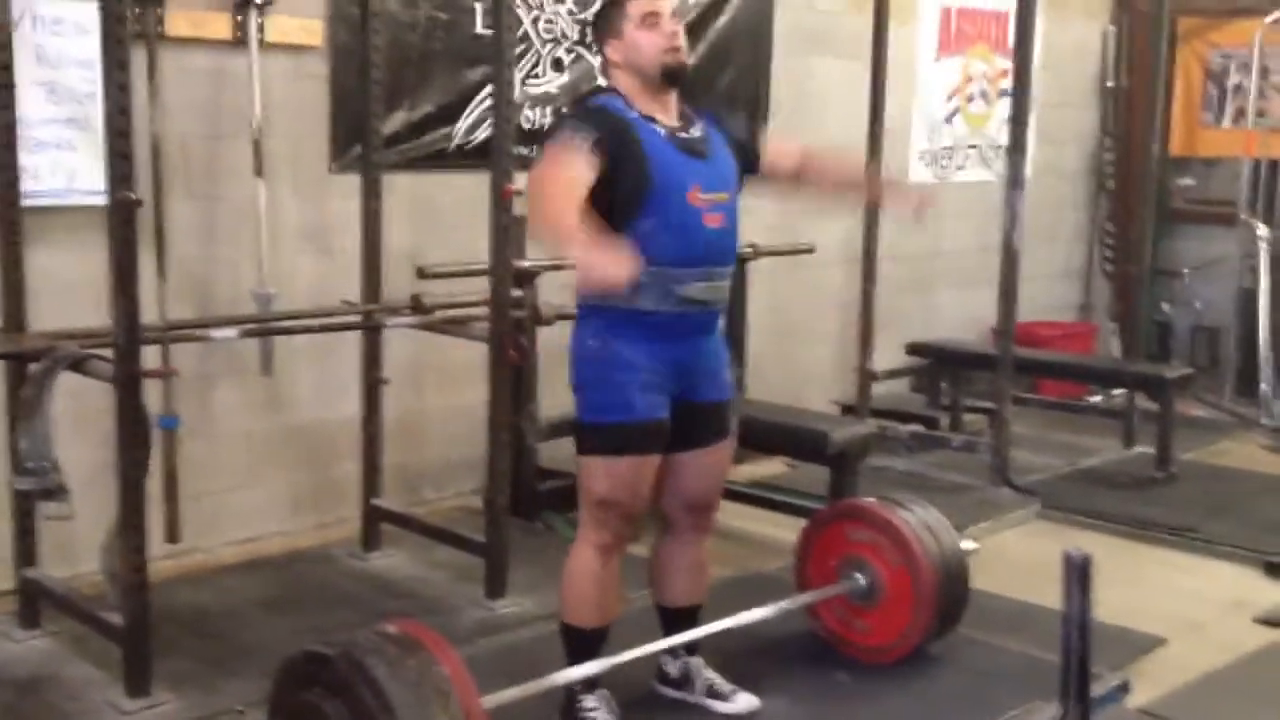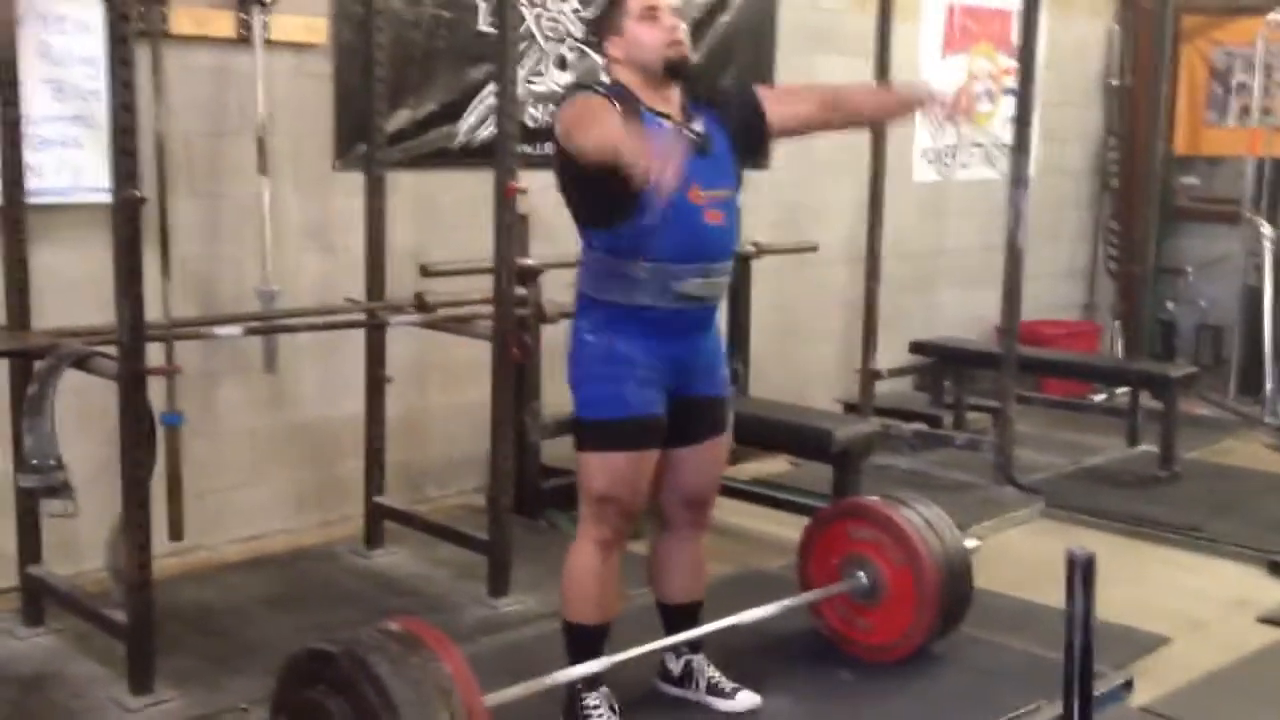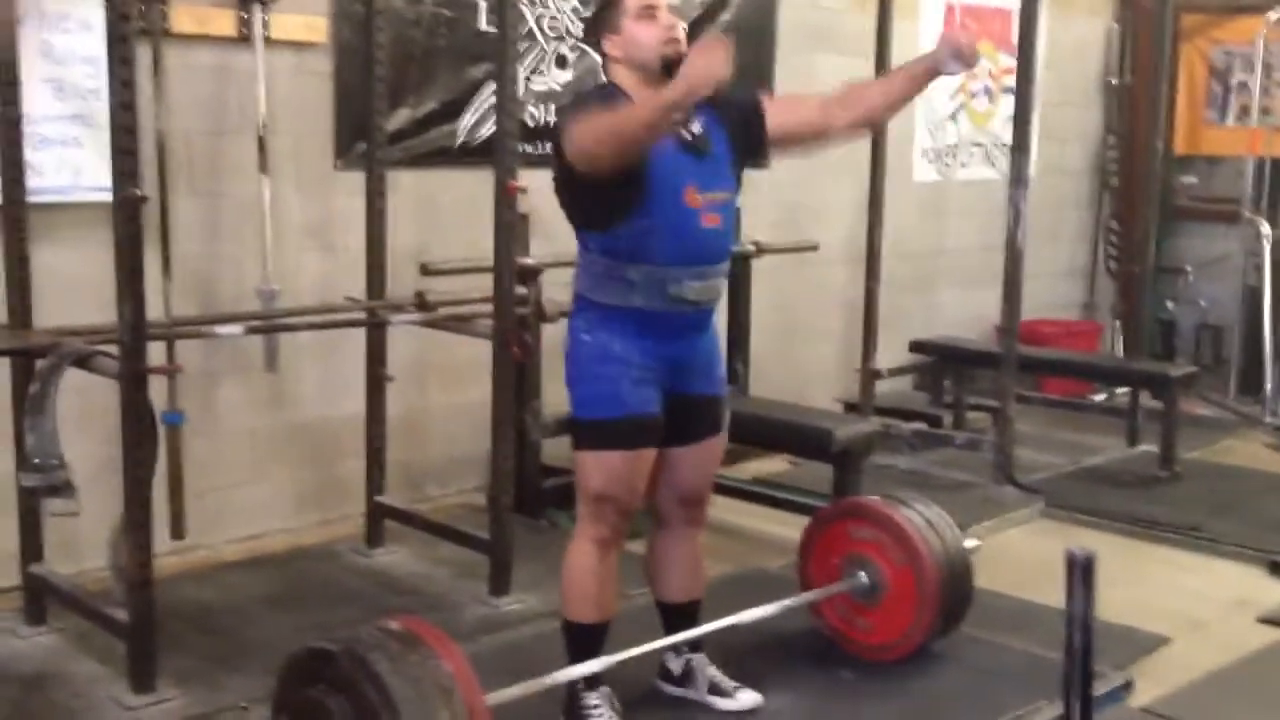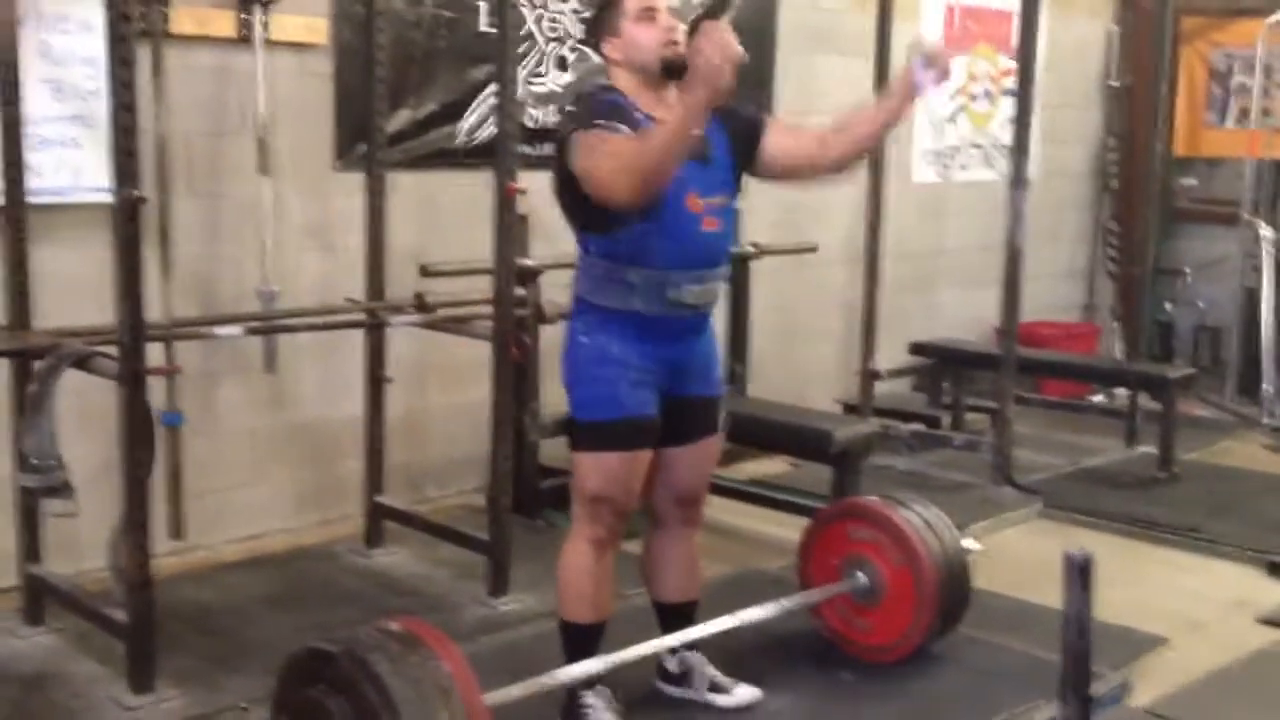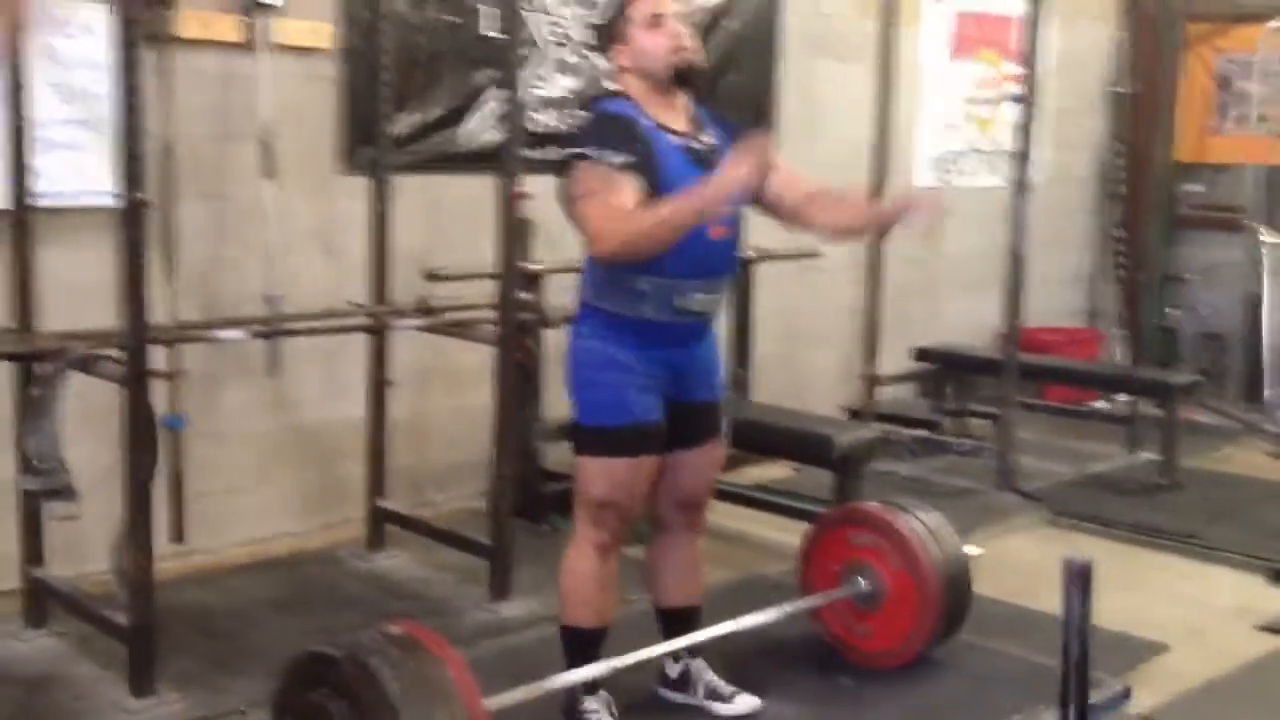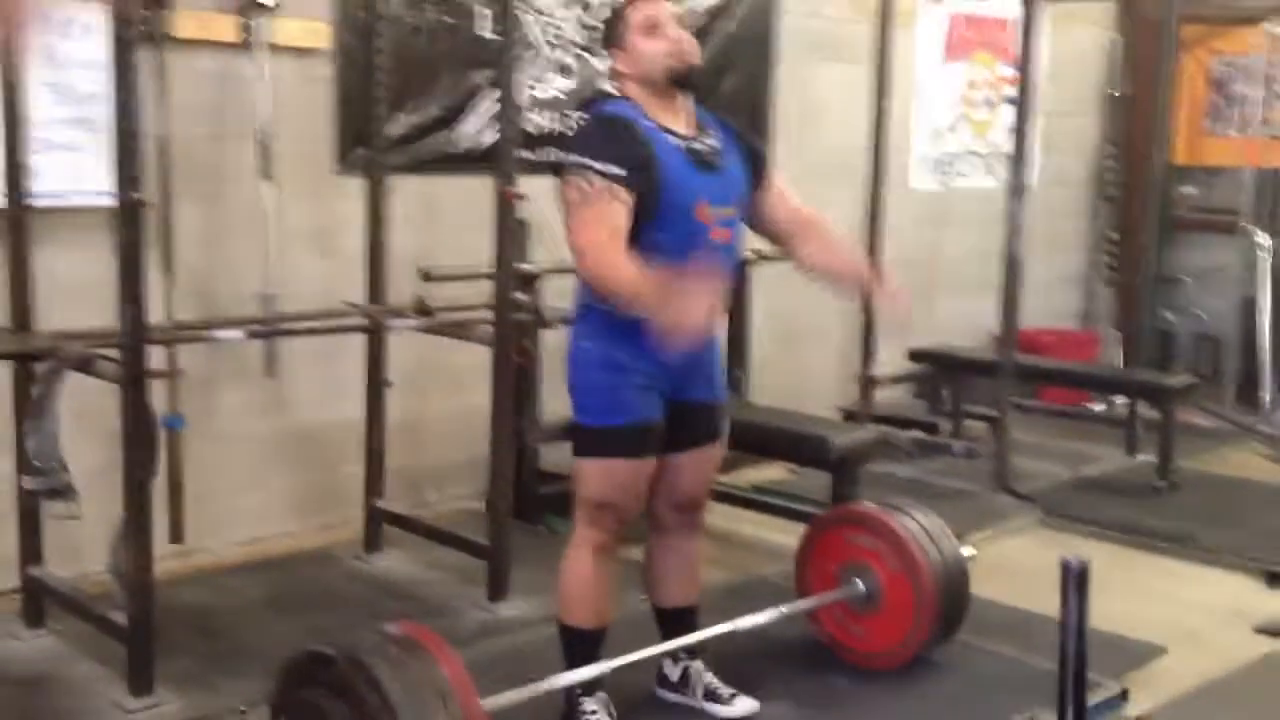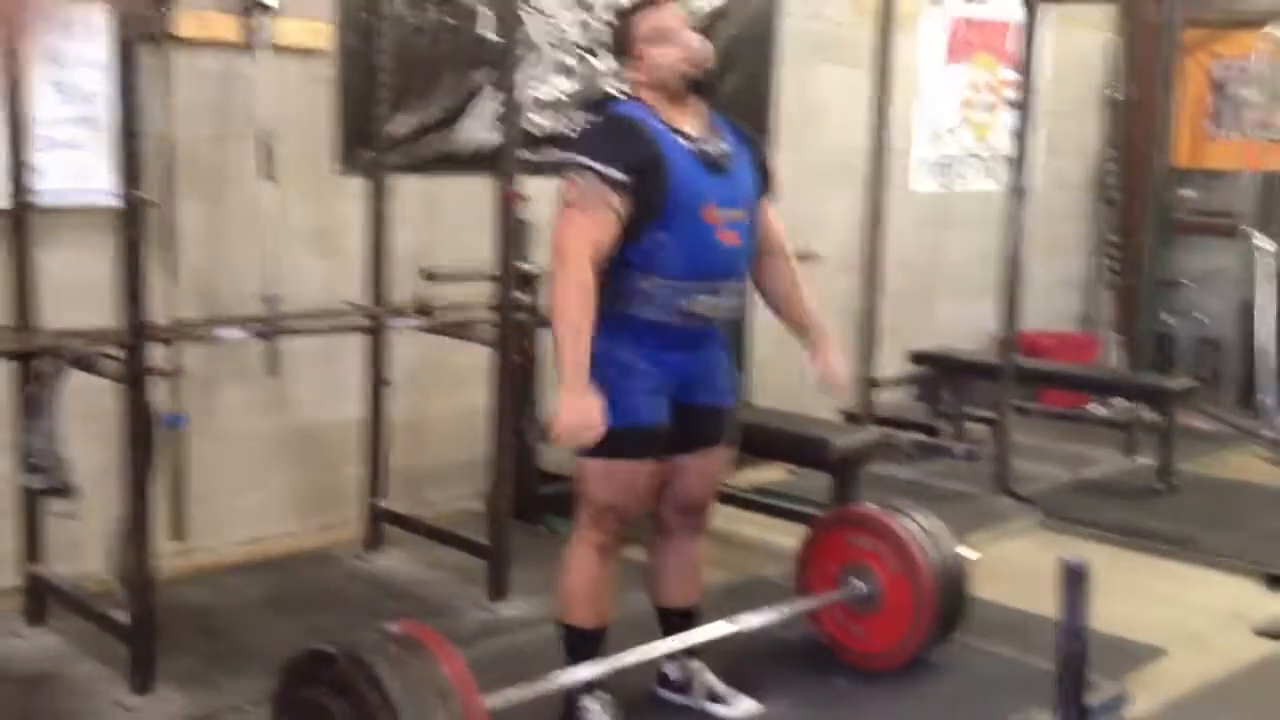
dt=0.1s
person 1, frame 1
left shoulder: (719, 129)
right shoulder: (598, 125)
left elbow: (801, 163)
right elbow: (553, 196)
left wrist: (879, 185)
right wrist: (588, 249)
left hip: (703, 345)
right hip: (623, 348)
left knee: (693, 514)
right knee: (609, 522)
left ankle: (682, 662)
person 1, frame 2
left shoulder: (723, 113)
right shoulder: (600, 108)
left elbow: (823, 105)
right elbow: (587, 131)
left wrist: (915, 97)
right wrist: (636, 145)
left hip: (698, 340)
right hip: (622, 343)
left knee: (689, 508)
right knee: (608, 520)
left ankle: (683, 660)
person 1, frame 3
left shoulder: (724, 114)
right shoulder: (595, 114)
left elbow: (833, 112)
right elbow: (612, 139)
left wrist: (928, 67)
right wrist: (682, 90)
left hip: (694, 340)
right hip: (617, 342)
left knee: (685, 507)
right knee: (605, 518)
left ankle: (682, 659)
person 1, frame 4
left shoulder: (724, 125)
right shoulder: (600, 121)
left elbow: (824, 149)
right elbow: (622, 182)
left wrist: (903, 91)
right wrist: (698, 97)
left hip: (692, 341)
right hip: (614, 345)
left knee: (681, 508)
right knee: (601, 519)
left ankle: (680, 658)
person 1, frame 5
left shoulder: (725, 134)
right shoulder: (608, 134)
left elbow: (811, 206)
right elbow: (615, 234)
left wrist: (886, 210)
right wrist: (713, 193)
left hip: (694, 348)
right hip: (622, 352)
left knee: (682, 512)
right knee: (604, 523)
person 1, frame 6
left shoulder: (729, 141)
right shoulder: (607, 137)
left elbow: (797, 230)
right elbow: (596, 254)
left wrist: (864, 278)
right wrist: (663, 301)
left hip: (698, 352)
right hip: (622, 354)
left knee: (683, 514)
right knee: (603, 523)
person 1, frame 7
left shoulder: (737, 144)
right shoulder: (617, 142)
left elbow: (770, 257)
right elbow: (575, 262)
left wrist: (820, 342)
right wrist: (575, 385)
left hip: (708, 355)
right hip: (634, 355)
left knee: (688, 517)
right knee: (607, 524)
